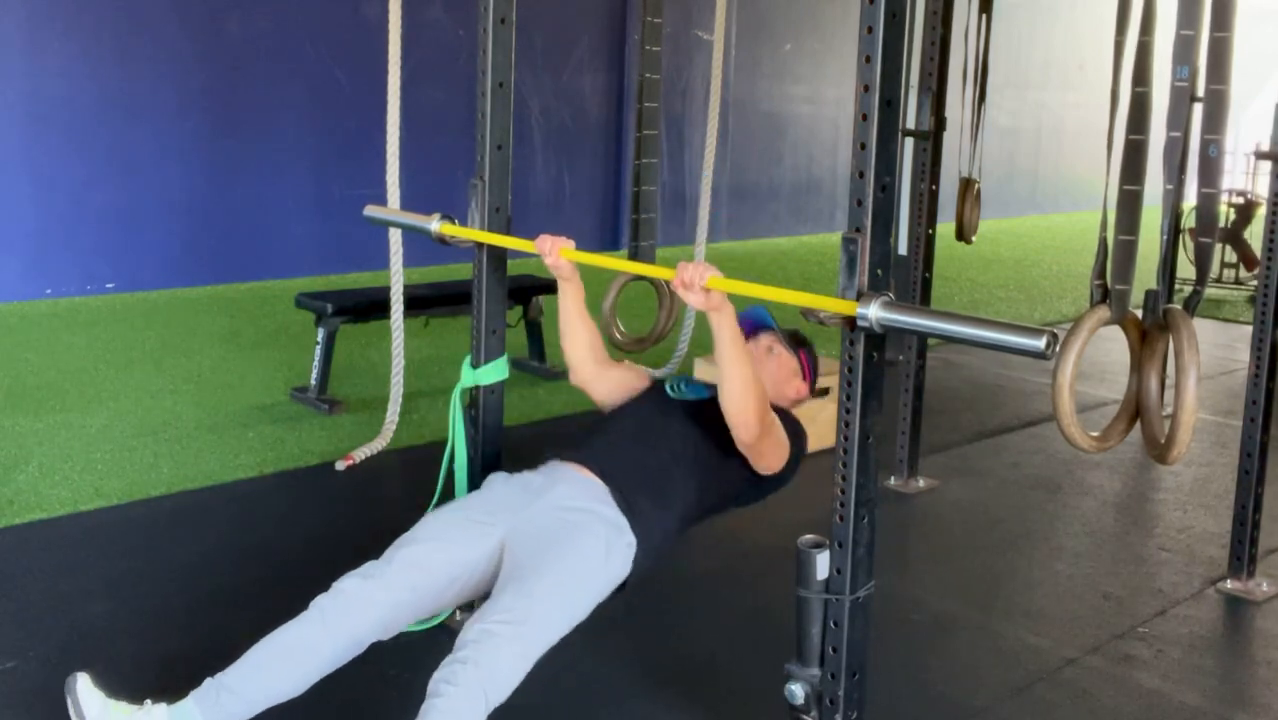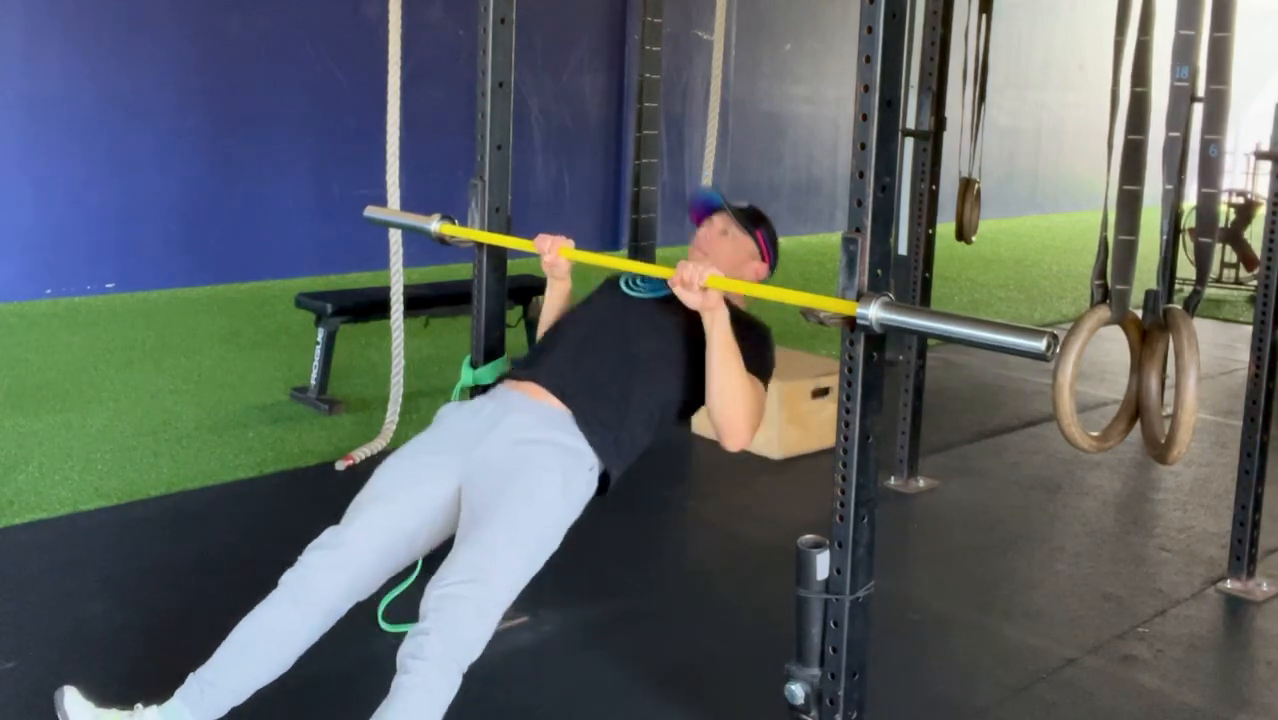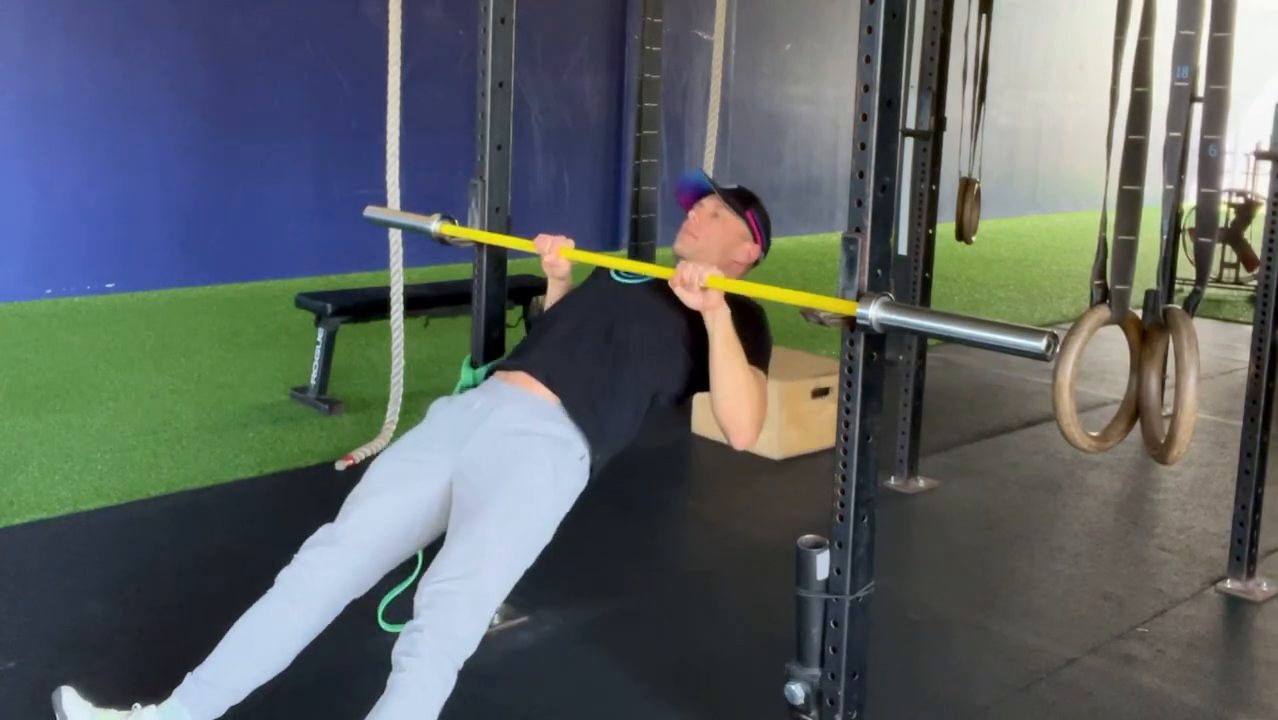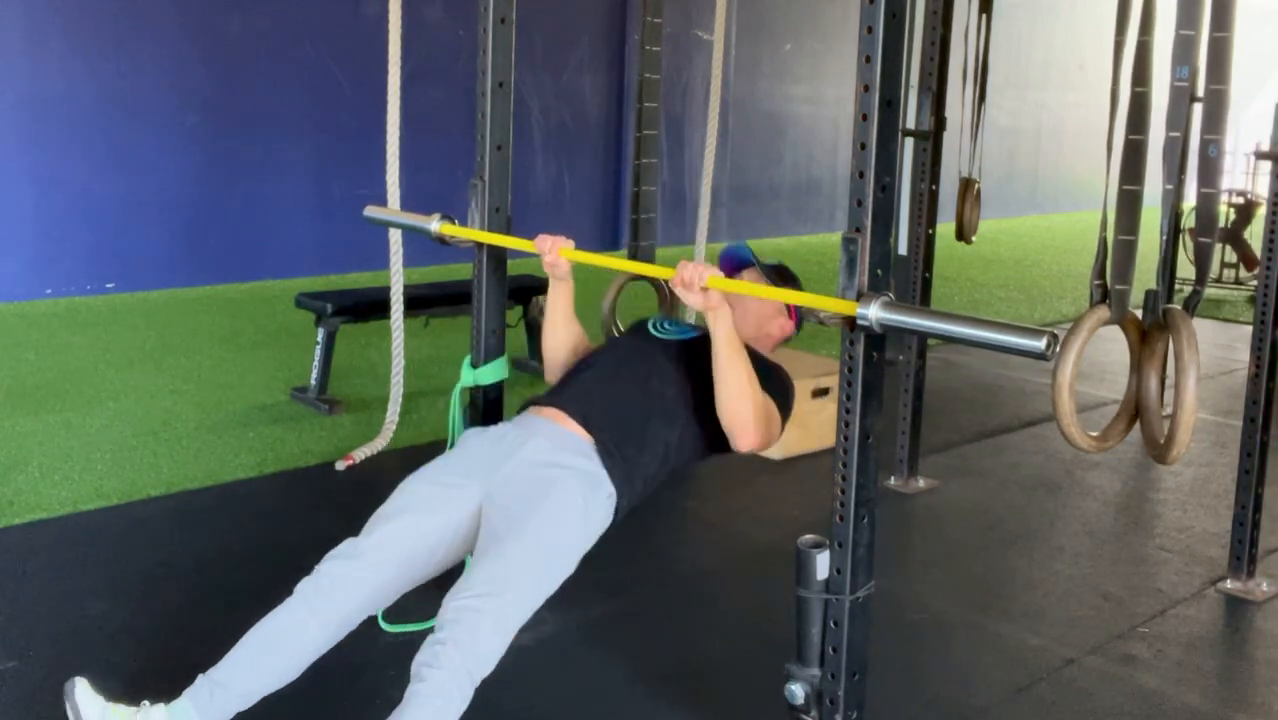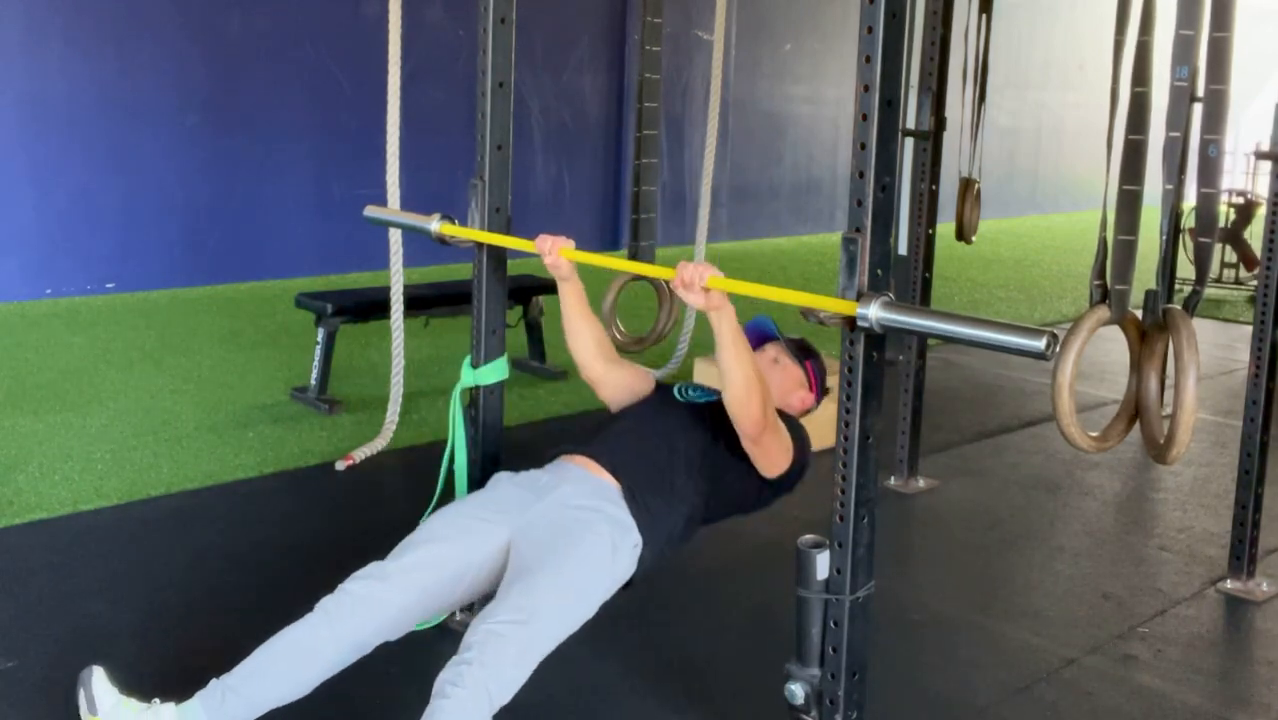
dt=0.3s
person 1, frame 1
left shoulder: (777, 443)
right shoulder: (681, 394)
left elbow: (749, 427)
right elbow: (589, 370)
left wrist: (720, 312)
right wrist: (566, 275)
left hip: (598, 528)
right hip: (523, 490)
right knee: (365, 596)
person 1, frame 2
left shoulder: (740, 331)
right shoulder: (635, 281)
left elbow: (735, 430)
left wrist: (716, 311)
right wrist: (558, 279)
left hip: (553, 452)
right hip: (475, 420)
left knee: (452, 618)
right knee: (334, 564)
person 1, frame 3
left shoulder: (734, 317)
right shoulder: (632, 271)
left elbow: (742, 431)
left wrist: (717, 311)
right wrist: (559, 277)
left hip: (546, 442)
right hip: (470, 411)
left knee: (448, 611)
right knee: (330, 561)
person 1, frame 4
left shoulder: (764, 380)
right shoulder: (664, 331)
left elbow: (746, 433)
right elbow: (562, 365)
left wrist: (715, 311)
right wrist: (561, 277)
left hip: (577, 476)
right hip: (502, 443)
left knee: (468, 626)
right knee: (350, 574)
person 1, frame 5
left shoulder: (780, 449)
right shoulder: (682, 397)
left elbow: (752, 420)
right elbow: (596, 364)
left wrist: (720, 312)
right wrist: (566, 275)
left hip: (602, 523)
right hip: (527, 489)
left knee: (493, 652)
right knee: (376, 596)
